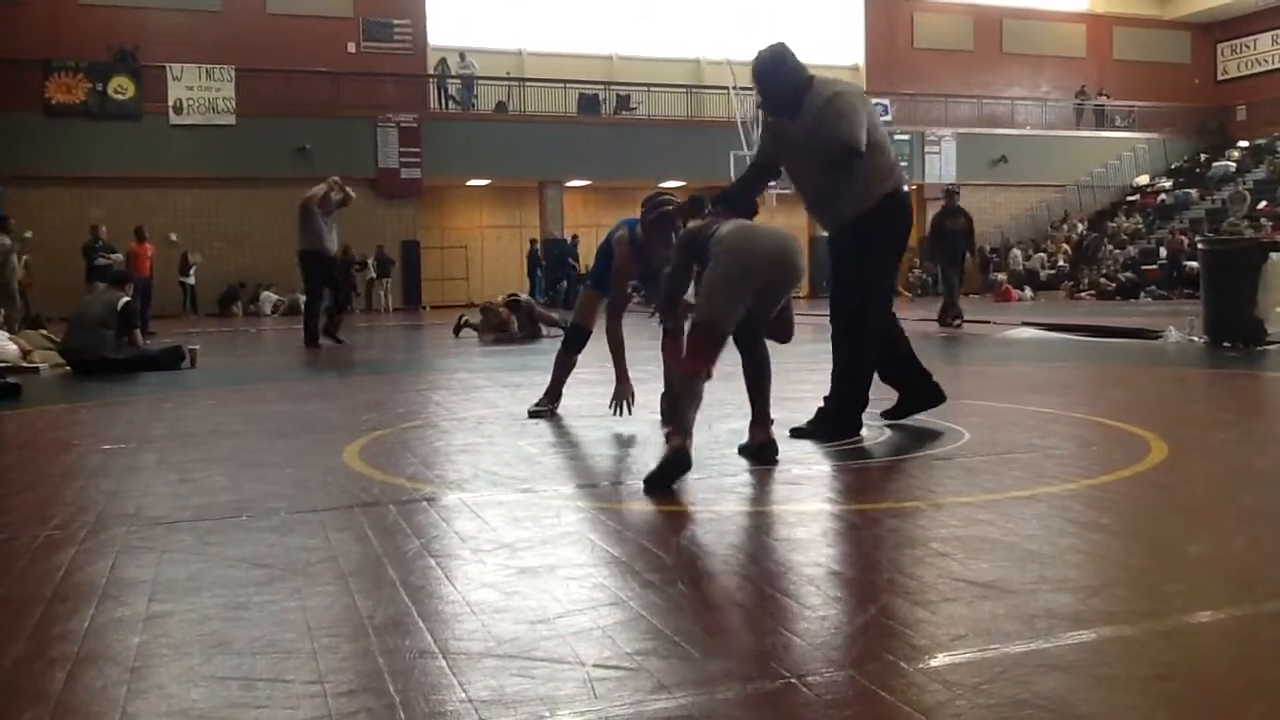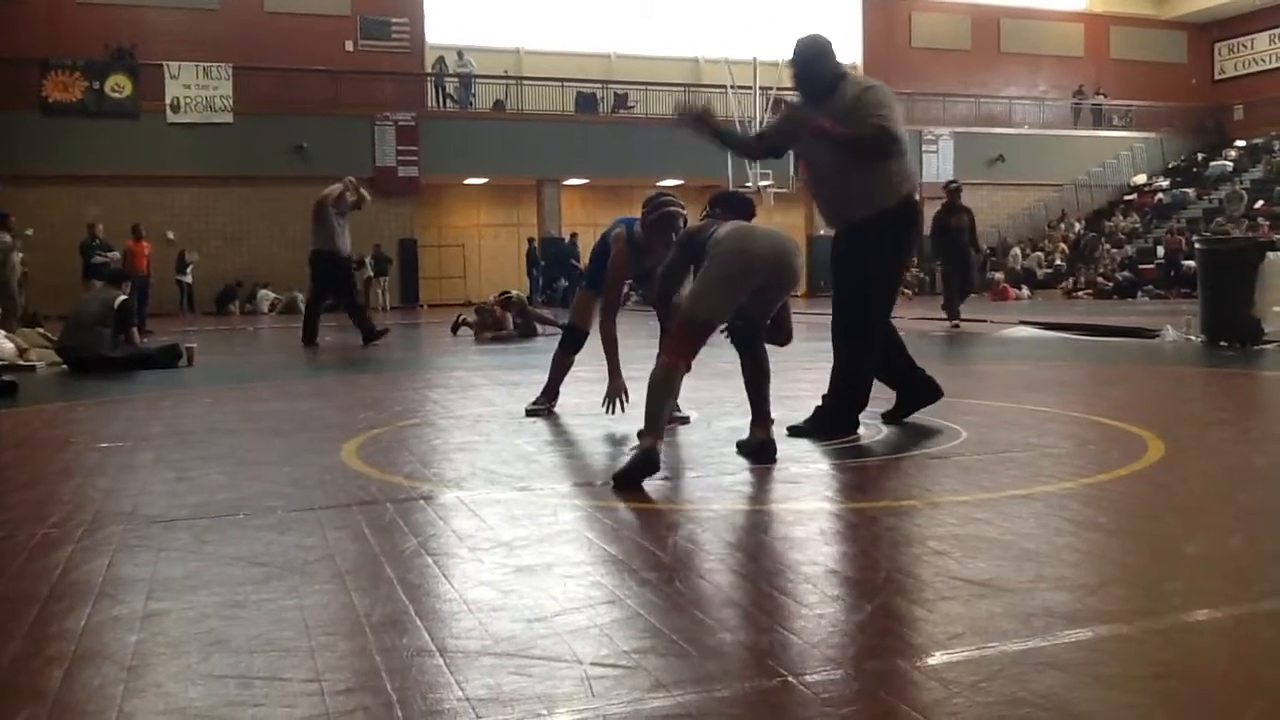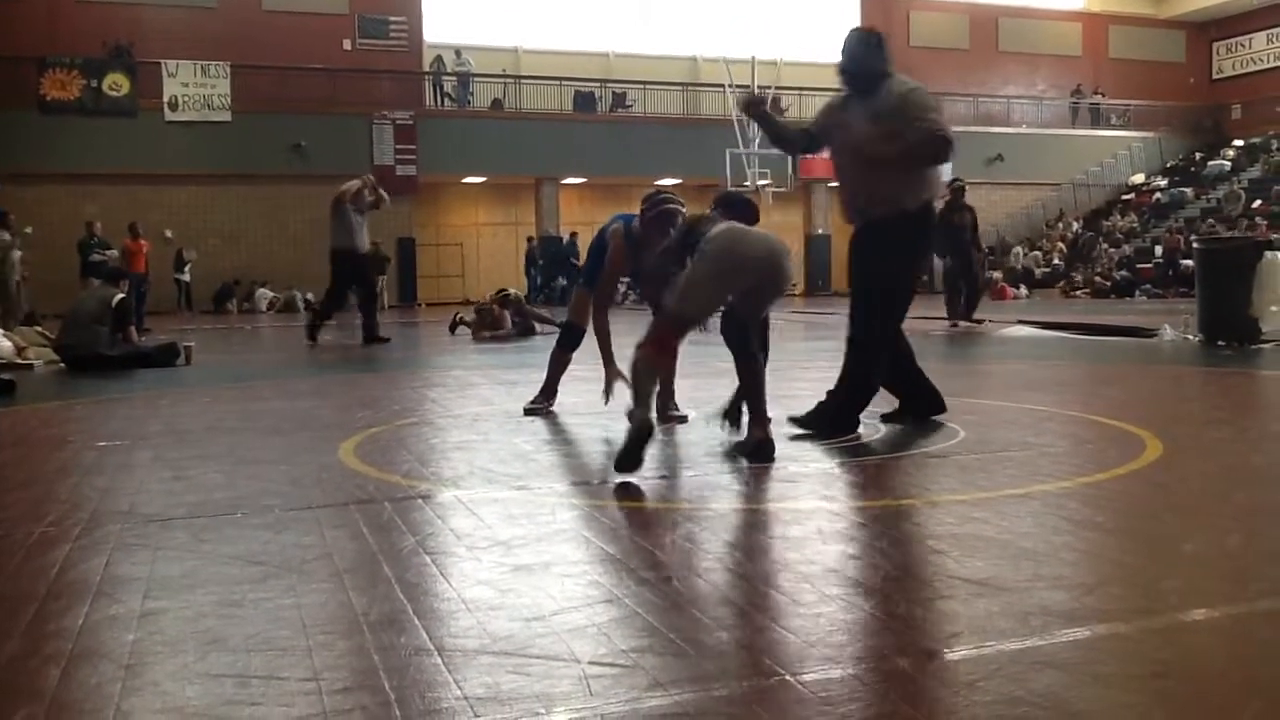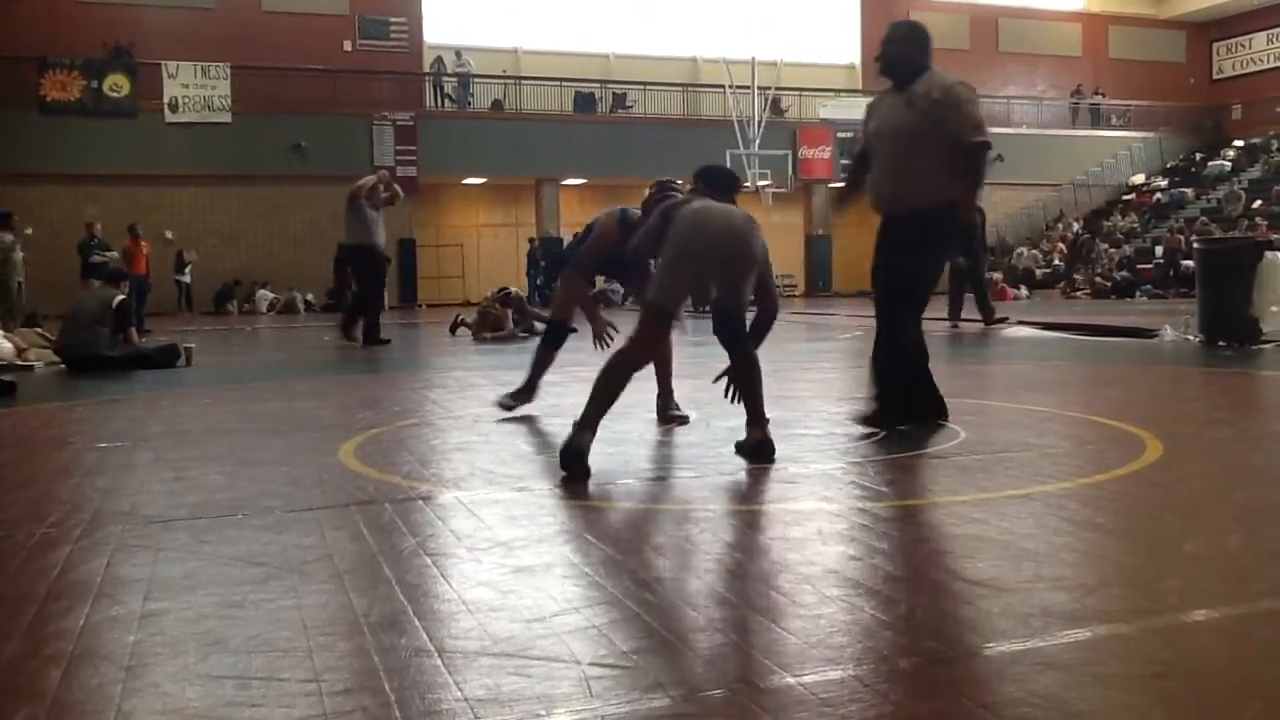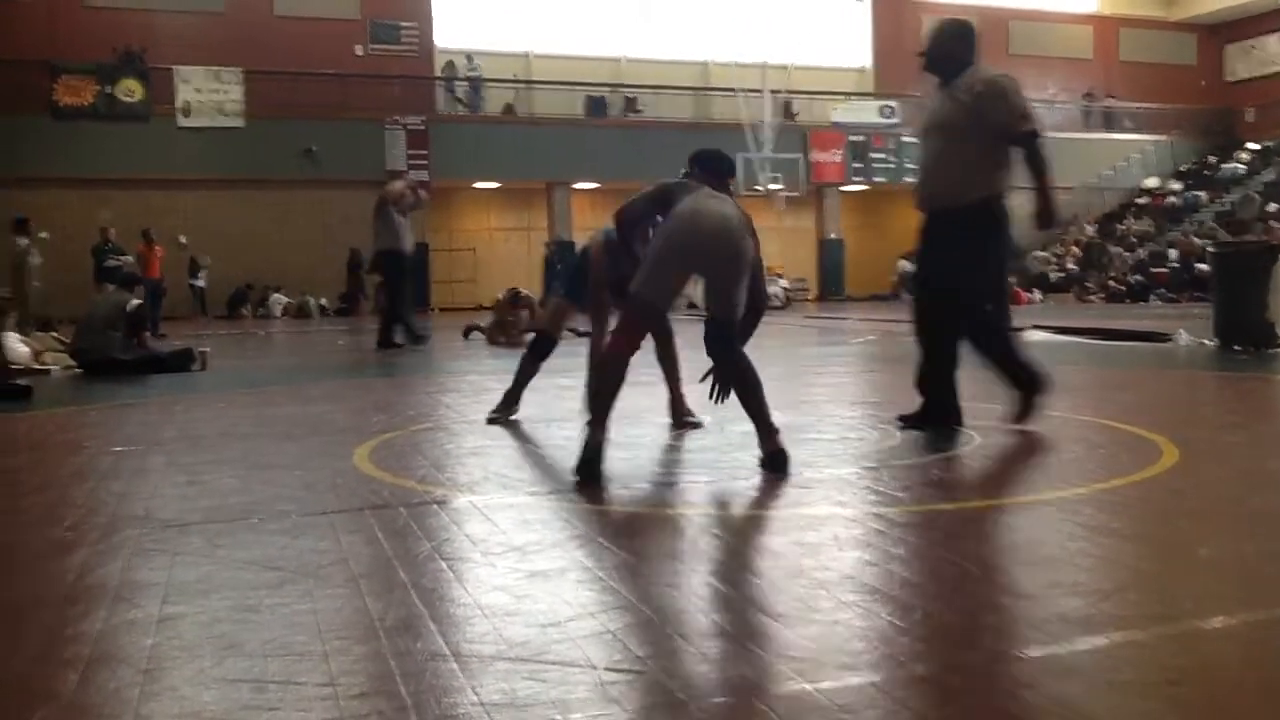
dt=0.2s
person 1, frame 1
left shoulder: (832, 101)
right shoulder: (778, 120)
left elbow: (845, 159)
right elbow: (759, 175)
right wrist: (717, 200)
left hip: (880, 215)
right hip: (848, 225)
left knee: (855, 317)
right knee: (869, 315)
left ankle: (841, 416)
right ankle: (919, 390)
person 1, frame 2
left shoulder: (867, 96)
right shoulder: (798, 114)
left elbow: (884, 144)
right elbow: (756, 148)
left wrist: (824, 131)
right wrist: (711, 128)
left hip: (890, 220)
right hip: (851, 227)
left knee: (858, 320)
right knee: (856, 319)
left ankle: (836, 416)
right ankle: (915, 387)
person 1, frame 3
left shoulder: (909, 98)
right shoulder: (840, 109)
left elbow: (941, 148)
right elbow: (797, 142)
left wrist: (882, 157)
right wrist: (764, 119)
left hip: (907, 224)
right hip: (870, 228)
left knee: (873, 321)
right knee: (873, 320)
left ankle: (838, 413)
right ankle: (920, 397)
person 1, frame 4
left shoulder: (946, 94)
right shoulder: (882, 103)
left elbow: (975, 150)
right elbow: (866, 159)
left wrist: (965, 205)
right wrist: (846, 193)
left hip: (931, 220)
right hip: (896, 222)
left knee: (899, 314)
right knee: (895, 314)
left ankle: (899, 403)
right ankle: (921, 402)
person 1, frame 5
left shoulder: (990, 88)
right shoulder: (941, 96)
left elbow: (1028, 141)
left wrist: (1043, 196)
left hip: (975, 219)
right hip: (942, 220)
left knee: (965, 313)
right knee: (933, 313)
right ankle: (938, 407)
person 2, frame 1
left shoulder: (698, 232)
left elbow: (669, 302)
right elbow: (784, 332)
right wrist: (749, 321)
left hip: (740, 252)
right hip: (789, 248)
left knee: (695, 358)
right knee: (750, 336)
left ankle: (679, 441)
right ankle: (762, 436)
person 2, frame 2
left shoulder: (698, 231)
left elbow: (660, 296)
right elbow: (782, 334)
right wrist: (742, 323)
left hip: (736, 252)
right hip: (787, 252)
left knee: (676, 351)
right knee: (747, 335)
left ankle: (650, 442)
right ankle: (761, 434)
person 2, frame 3
left shoulder: (698, 224)
right elbow: (759, 332)
left hip: (726, 255)
right hip: (776, 257)
left knee: (657, 343)
right knee: (742, 334)
left ankle: (641, 418)
right ankle: (759, 436)
person 2, frame 4
left shoulder: (680, 208)
right shoulder: (748, 224)
left elbow: (636, 253)
right elbow: (769, 306)
left wrist: (653, 298)
right wrist: (741, 356)
left hip: (694, 231)
right hip: (740, 237)
left knee: (644, 342)
right knee: (734, 335)
left ankle: (581, 436)
right ankle: (758, 433)
person 2, frame 5
left shoulder: (674, 188)
right shoulder: (740, 214)
left elbow: (626, 217)
right elbow: (759, 300)
right wrist: (726, 360)
left hip: (685, 229)
right hip: (731, 237)
left knee: (626, 336)
right knee: (726, 346)
left ankle: (596, 432)
right ankle: (771, 443)
person 3, frame 1
right shoulder: (627, 246)
right elbow: (614, 318)
right wrist: (622, 378)
left hip: (656, 265)
right hip: (612, 260)
right knee: (577, 332)
right ankle: (551, 395)
person 3, frame 2
right shoulder: (624, 246)
right elbow: (608, 317)
right wrist: (615, 376)
left hip: (652, 264)
right hip: (607, 259)
right knee: (574, 333)
right ankle: (549, 394)
person 3, frame 3
right shoulder: (623, 240)
right elbow: (600, 308)
right wrist: (610, 366)
left hip: (648, 262)
right hip: (601, 261)
right knee: (572, 329)
left ankle: (666, 398)
right ankle: (548, 392)
person 3, frame 4
right shoulder: (614, 226)
right elbow: (576, 272)
right wrist: (595, 317)
left hip: (630, 259)
right hip: (586, 257)
right knee: (557, 328)
left ankle: (666, 400)
right ankle: (529, 386)
person 3, frame 5
right shoulder: (603, 249)
right elbow: (598, 315)
left hip: (626, 281)
right hip: (582, 279)
left knee: (663, 330)
right knee: (544, 340)
left ankle: (678, 404)
right ankle: (512, 397)
